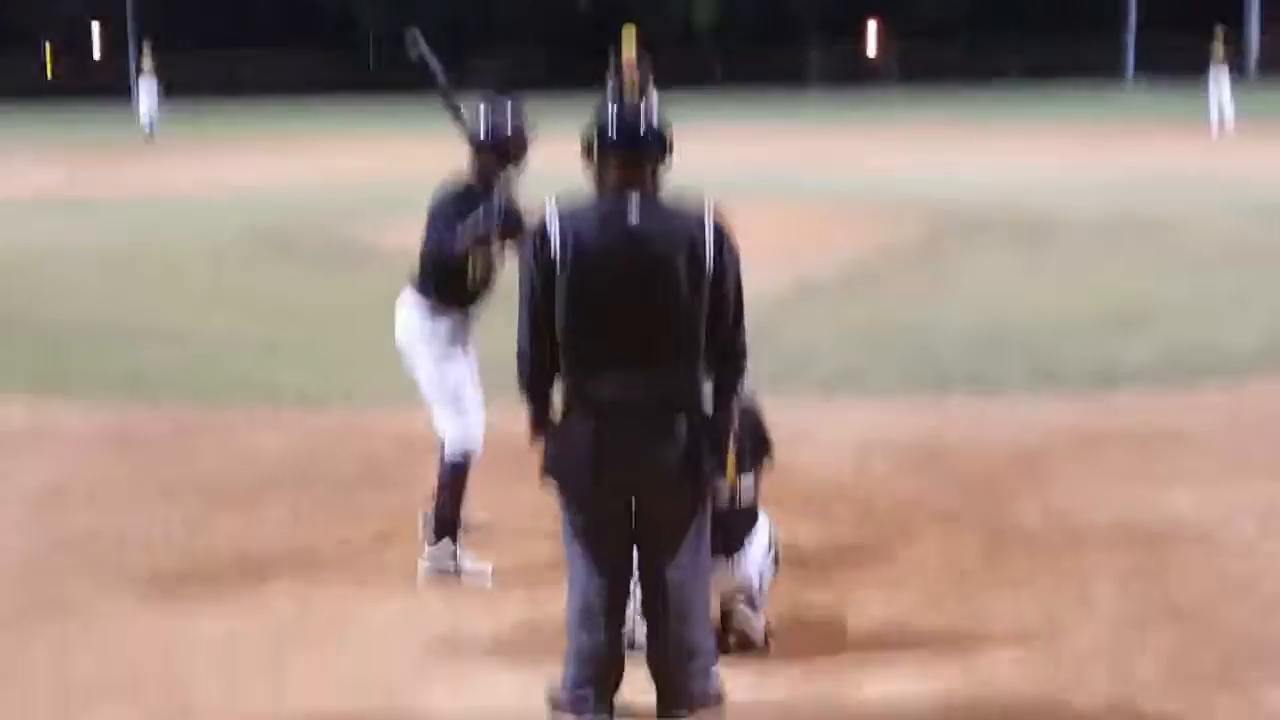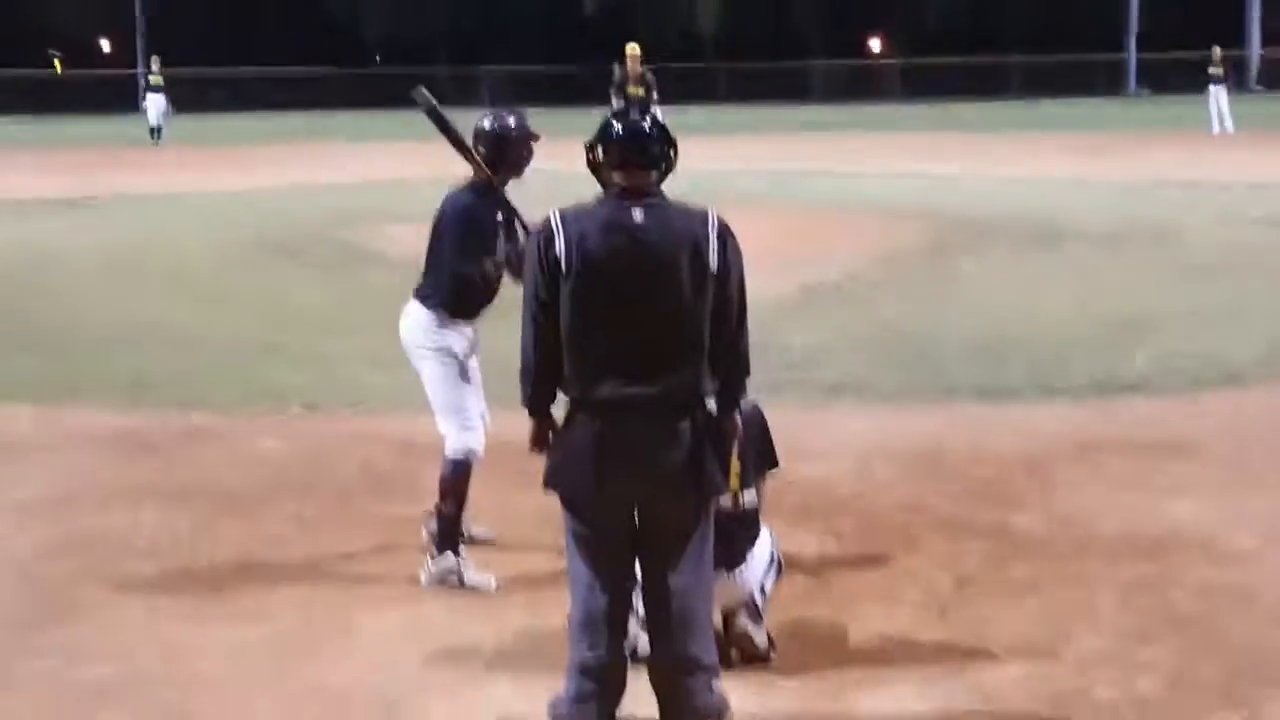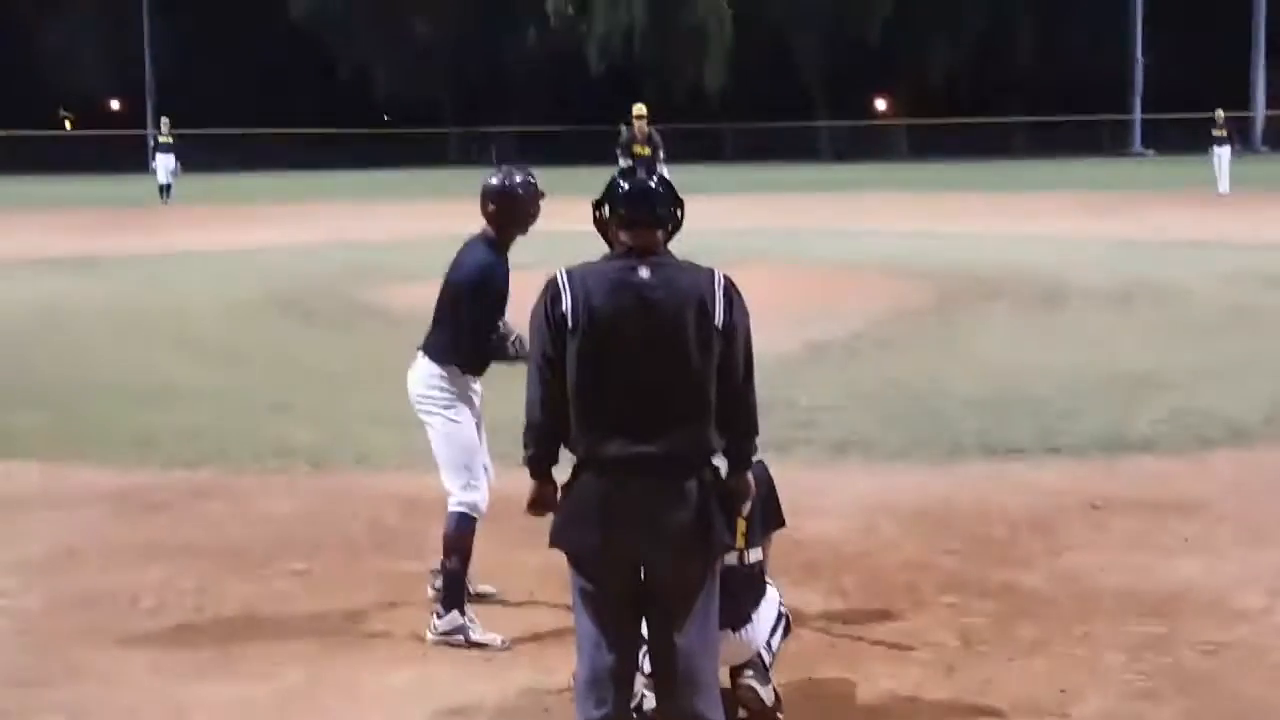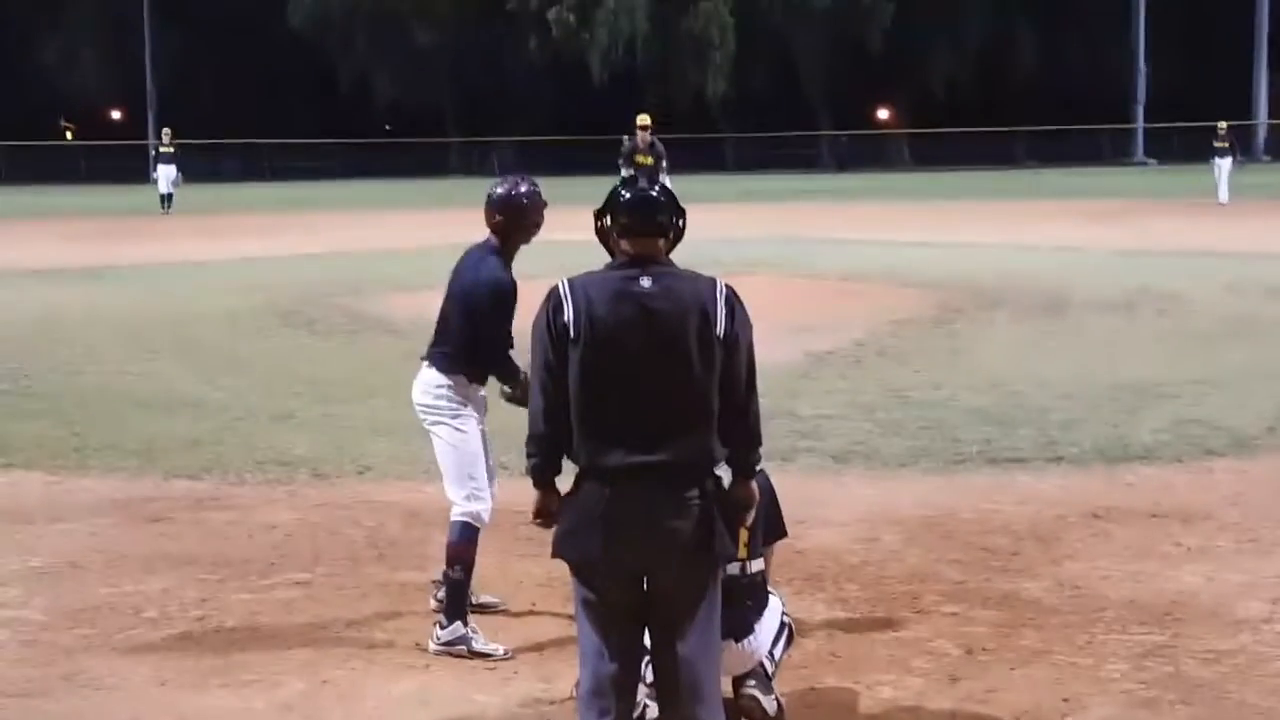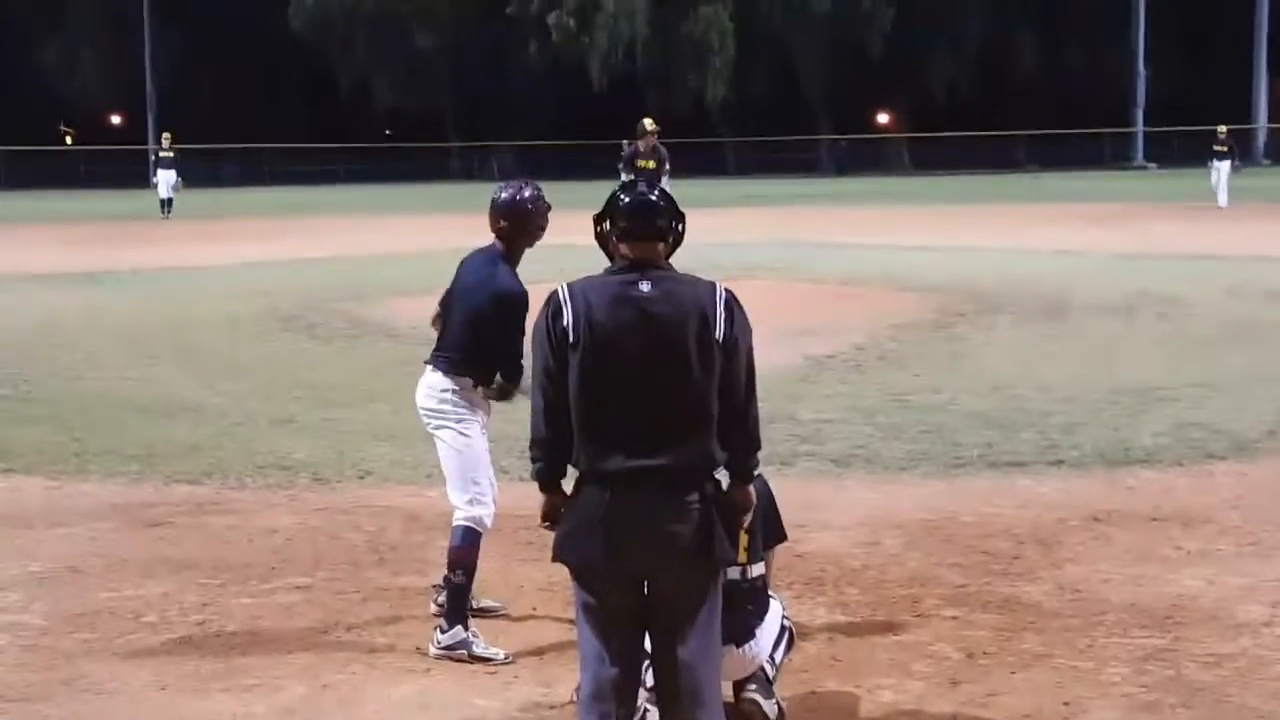
dt=0.2s
person 1, frame 1
left shoulder: (557, 230)
right shoulder: (701, 231)
left elbow: (536, 337)
right elbow: (727, 337)
left wrist: (539, 403)
right wrist: (724, 400)
left hip: (588, 430)
right hip: (676, 426)
left knee: (595, 566)
right knee: (678, 564)
person 1, frame 2
left shoulder: (560, 233)
right shoulder: (707, 232)
left elbow: (540, 340)
right elbow: (731, 338)
left wrist: (539, 411)
right wrist: (727, 406)
left hip: (594, 432)
right hip: (679, 431)
left knee: (597, 576)
right knee: (681, 573)
person 1, frame 3
left shoulder: (567, 291)
right shoulder: (714, 291)
left elbow: (545, 398)
right elbow: (738, 395)
left wrist: (541, 471)
right wrist: (738, 465)
left hip: (599, 492)
right hip: (686, 491)
left knee: (602, 635)
right knee: (687, 632)
person 1, frame 4
left shoulder: (568, 301)
right shoulder: (716, 300)
left elbow: (547, 407)
right elbow: (741, 403)
left wrist: (545, 481)
right wrist: (743, 474)
left hip: (602, 501)
right hip: (688, 500)
left knee: (605, 646)
right knee: (690, 642)
person 1, frame 5
left shoulder: (568, 305)
right shoulder: (715, 304)
left elbow: (549, 411)
right elbow: (740, 407)
left wrist: (550, 484)
right wrist: (741, 478)
left hip: (601, 506)
right hip: (688, 505)
left knee: (605, 653)
right knee: (690, 651)
person 2, frame 1
left shoulder: (497, 198)
right shoulder: (455, 200)
right elbow: (436, 259)
right wrist: (479, 232)
left hip: (454, 319)
right hip: (430, 321)
left knee: (463, 420)
right knee: (463, 430)
left ankle: (443, 513)
right ankle: (440, 547)
person 2, frame 2
left shoulder: (500, 203)
right shoulder: (463, 205)
left elbow: (521, 262)
right elbow: (455, 277)
left wrist: (513, 256)
right wrist: (496, 262)
left hip: (456, 326)
right hip: (434, 326)
left knee: (471, 425)
right knee: (466, 436)
left ankle: (445, 519)
right ankle: (443, 556)
person 2, frame 3
left shoulder: (490, 253)
right shoulder: (482, 264)
right elbow: (478, 342)
left wrist: (510, 338)
right wrist: (518, 349)
left hip: (457, 379)
right hip: (443, 381)
left knee: (476, 480)
right knee: (470, 493)
left ankle: (449, 577)
right ankle: (449, 616)
person 2, frame 4
left shoulder: (479, 257)
right shoulder: (496, 278)
right elbow: (494, 355)
left wrist: (513, 377)
right wrist: (521, 383)
left hip: (452, 384)
right hip: (450, 391)
left knee: (478, 490)
right knee: (473, 503)
left ankle: (452, 587)
right ankle: (450, 627)
person 2, frame 5
left shoulder: (476, 261)
right shoulder: (507, 288)
left elbow: (441, 318)
right elbow: (509, 365)
right wrist: (503, 386)
left hip: (449, 384)
right hip: (455, 395)
left knee: (477, 495)
right knee: (475, 508)
left ankle: (452, 591)
right ankle: (451, 631)
person 3, frame 1
right shoulder: (743, 408)
right elbow: (752, 493)
right hip: (734, 557)
right knee: (760, 530)
left ankle: (642, 607)
right ankle: (745, 607)
person 3, frame 2
right shoulder: (749, 415)
right elbow: (755, 503)
right hip: (735, 568)
right knee: (763, 541)
left ankle: (646, 619)
right ankle: (747, 617)
person 3, frame 3
right shoulder: (755, 473)
right elbow: (761, 565)
right hip: (741, 630)
right knee: (769, 598)
left ankle: (651, 675)
right ankle: (754, 675)
person 3, frame 4
right shoulder: (756, 482)
right elbow: (763, 575)
right hip: (744, 640)
right knee: (773, 608)
left ankle: (654, 686)
right ankle: (756, 685)
person 3, frame 5
right shoulder: (755, 487)
right elbow: (765, 581)
right hip: (744, 645)
right knee: (773, 612)
left ankle: (654, 691)
right ankle: (757, 688)
